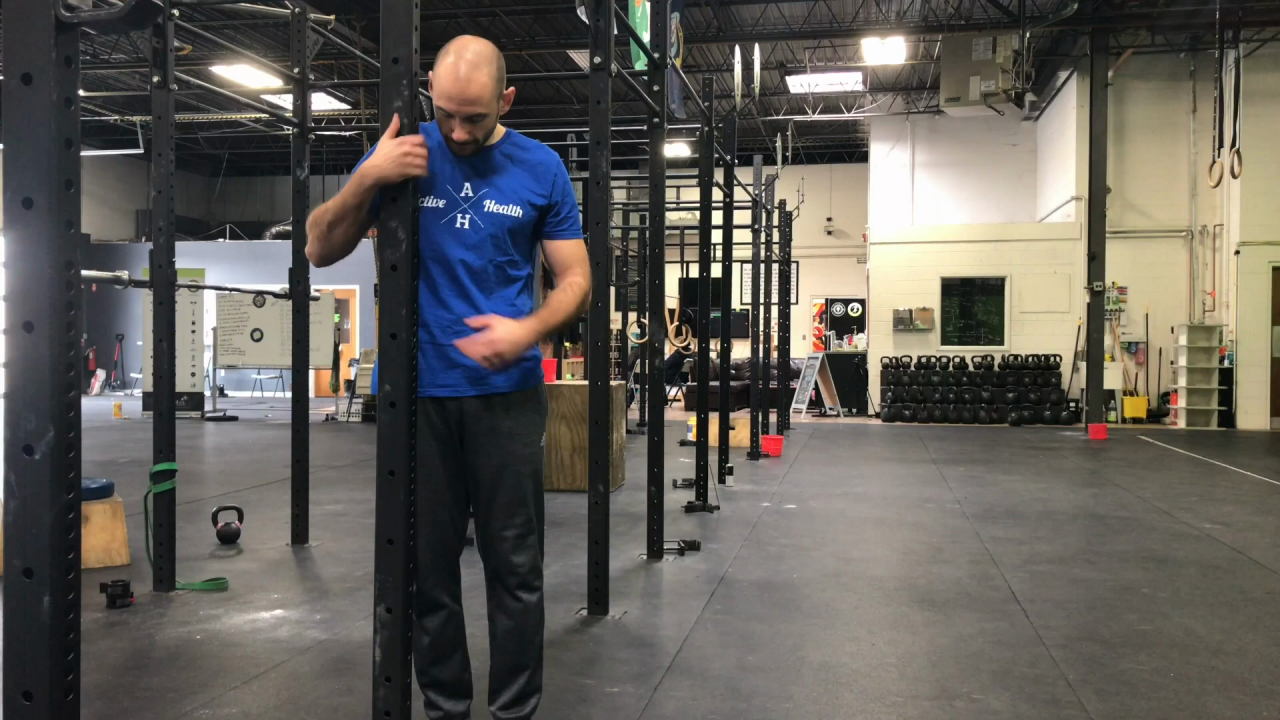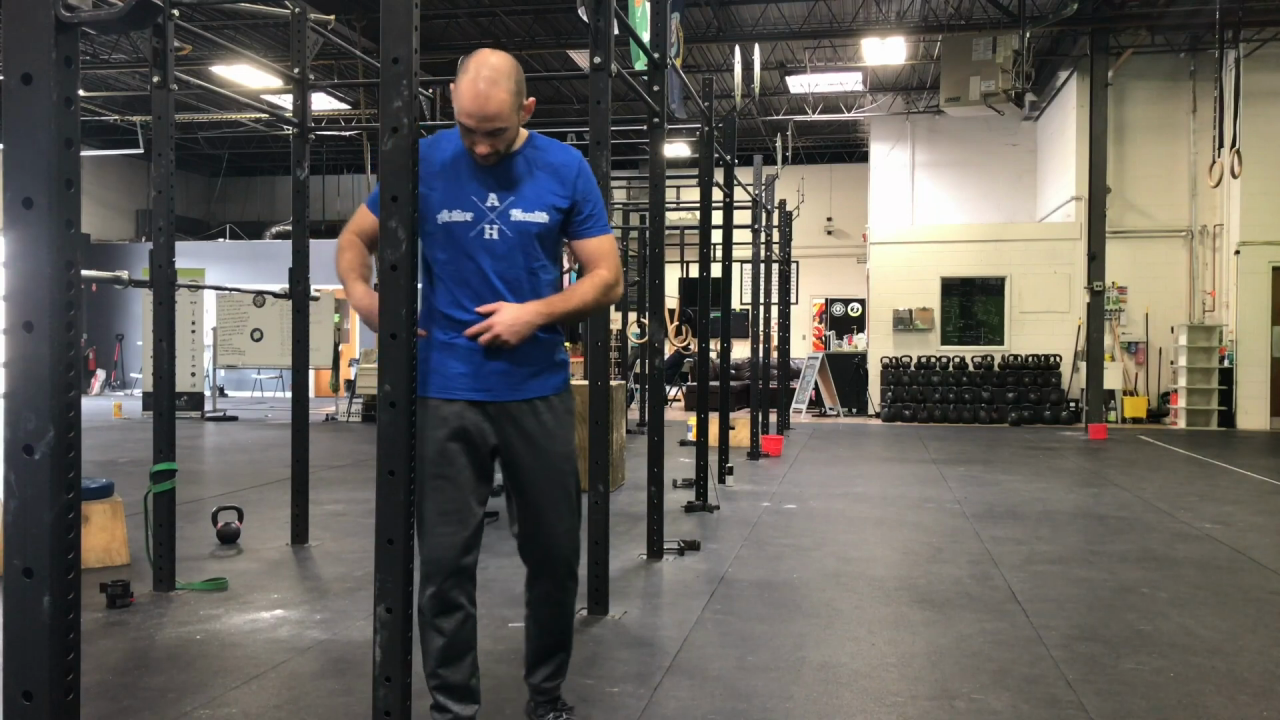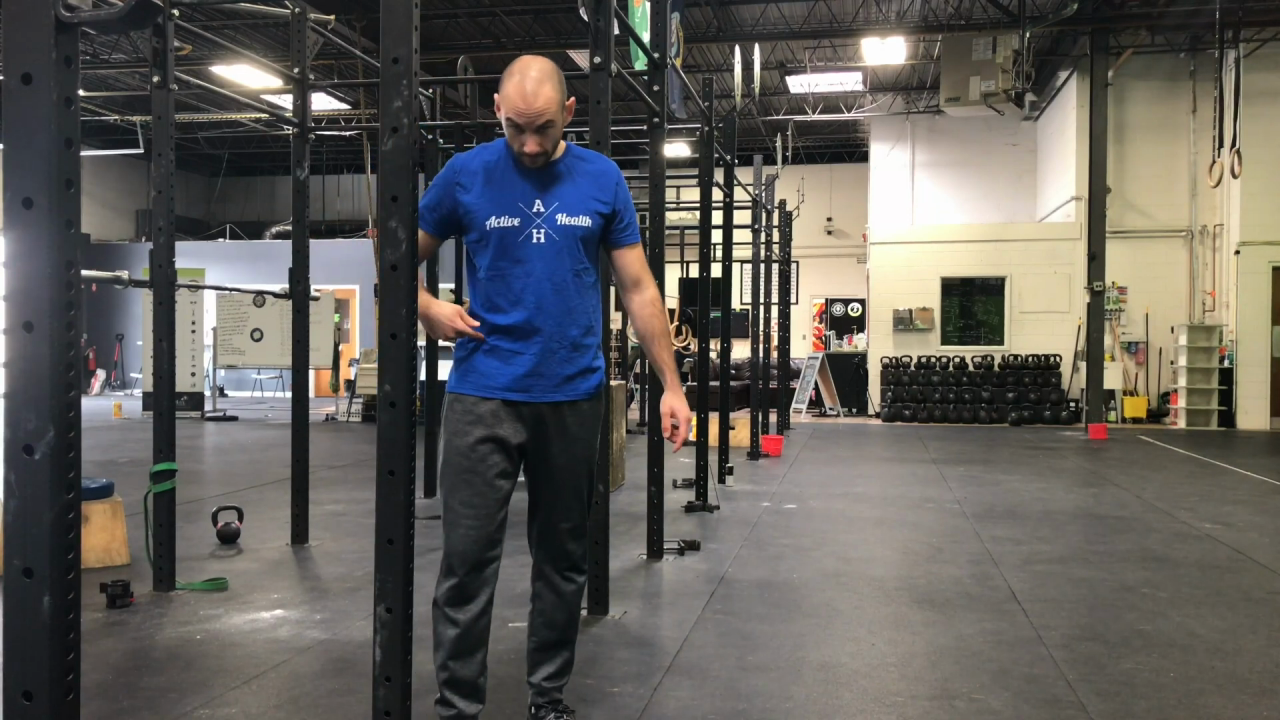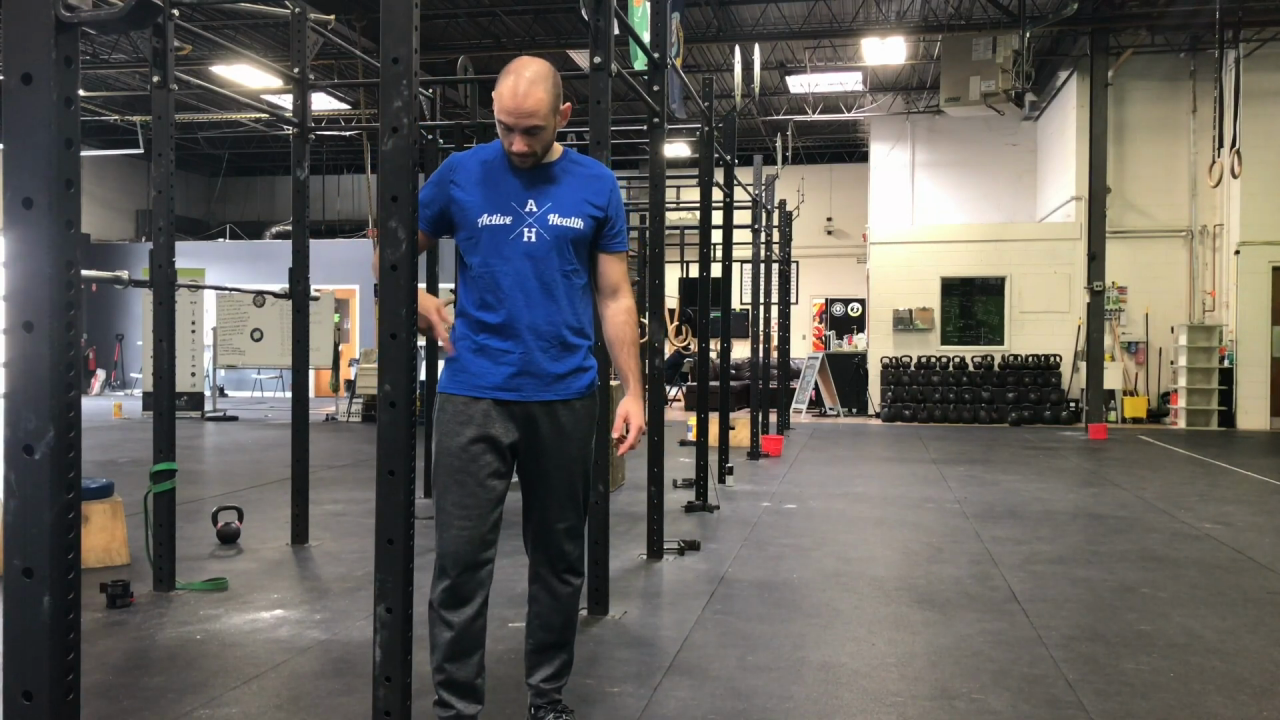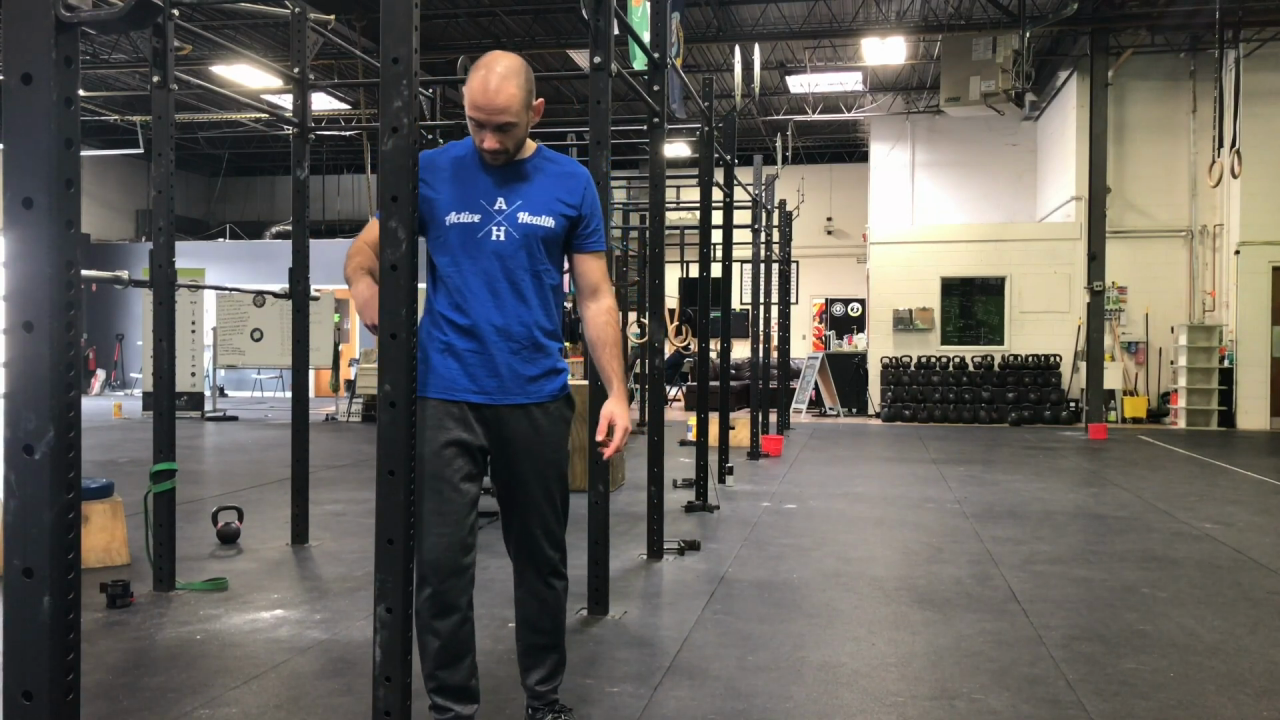
dt=1s
person 1, frame 1
left shoulder: (540, 168)
right shoulder: (403, 151)
left elbow: (576, 281)
right elbow: (320, 248)
left wrist: (528, 329)
right wrist: (367, 176)
left hip: (506, 391)
right hip: (416, 390)
left knee: (513, 562)
right knee: (425, 561)
person 1, frame 2
left shoulder: (565, 168)
right shoulder: (424, 162)
left elbow: (607, 277)
right elbow: (356, 238)
left wrist: (535, 313)
right wrist: (362, 296)
left hip: (538, 390)
right hip: (445, 392)
left knee: (552, 554)
right knee: (445, 562)
person 1, frame 3
left shoulder: (602, 179)
right shoulder: (465, 174)
left elbow: (638, 288)
left wrist: (671, 383)
right wrist: (426, 307)
left hip: (572, 395)
right hip: (483, 392)
left knee: (563, 554)
right knee: (468, 555)
person 1, frame 4
left shoulder: (596, 185)
right shoulder: (460, 174)
left elbow: (614, 296)
left wrist: (632, 391)
right wrist: (420, 304)
left hip: (563, 396)
right hip: (472, 394)
left knee: (558, 556)
right knee: (461, 558)
person 1, frame 5
left shoulder: (571, 183)
right shoulder: (432, 171)
left elbow: (595, 296)
right elbow: (365, 249)
left wrist: (617, 392)
right wrist: (363, 287)
left hip: (536, 397)
right hip: (442, 395)
left knee: (541, 556)
right knee: (441, 562)
